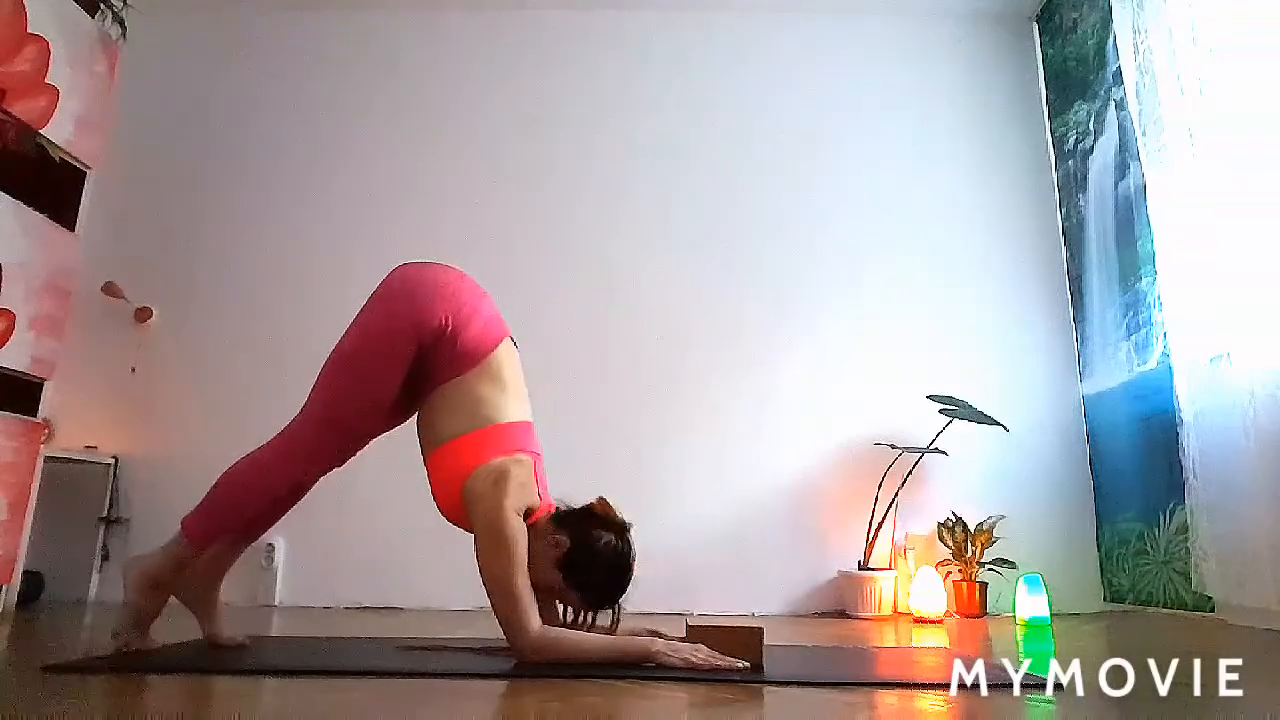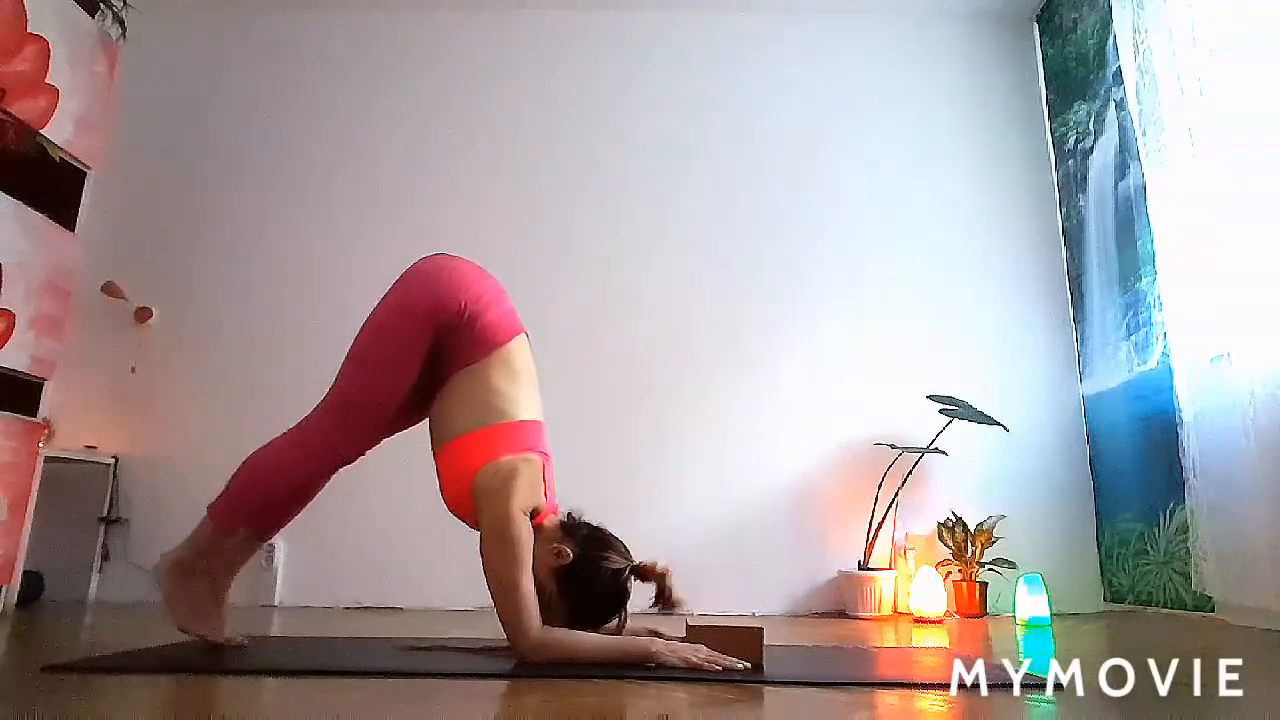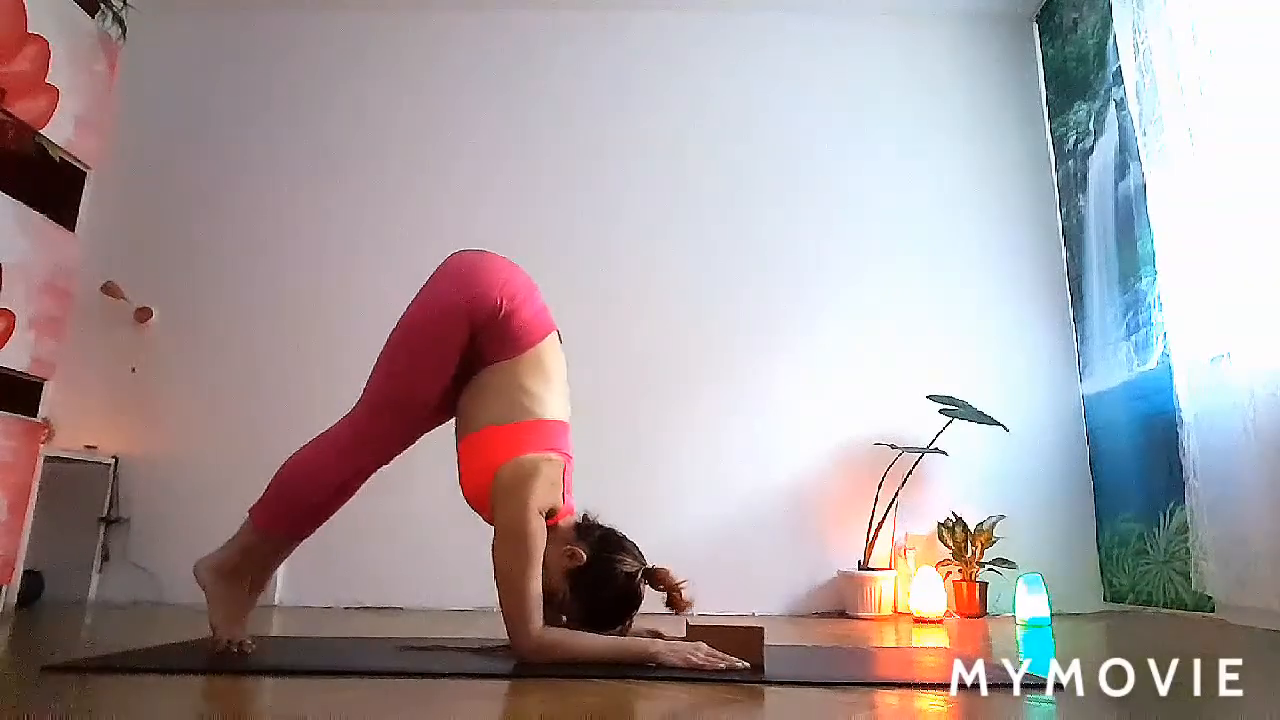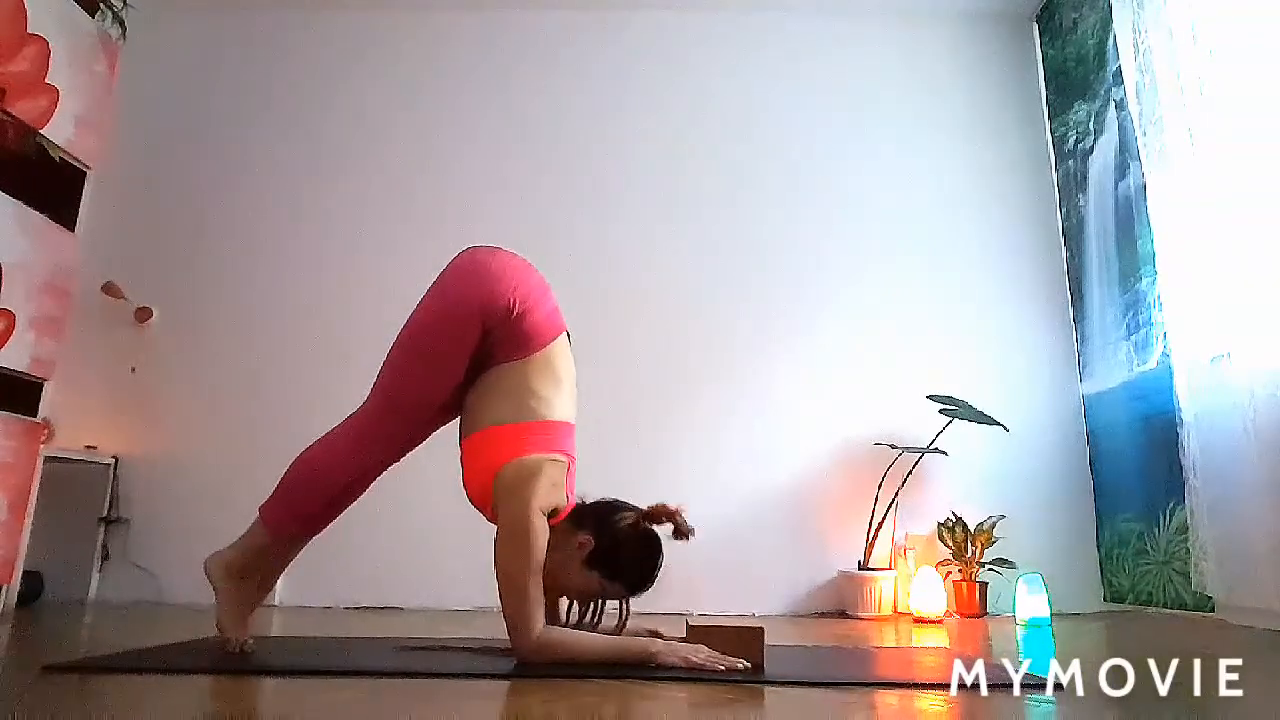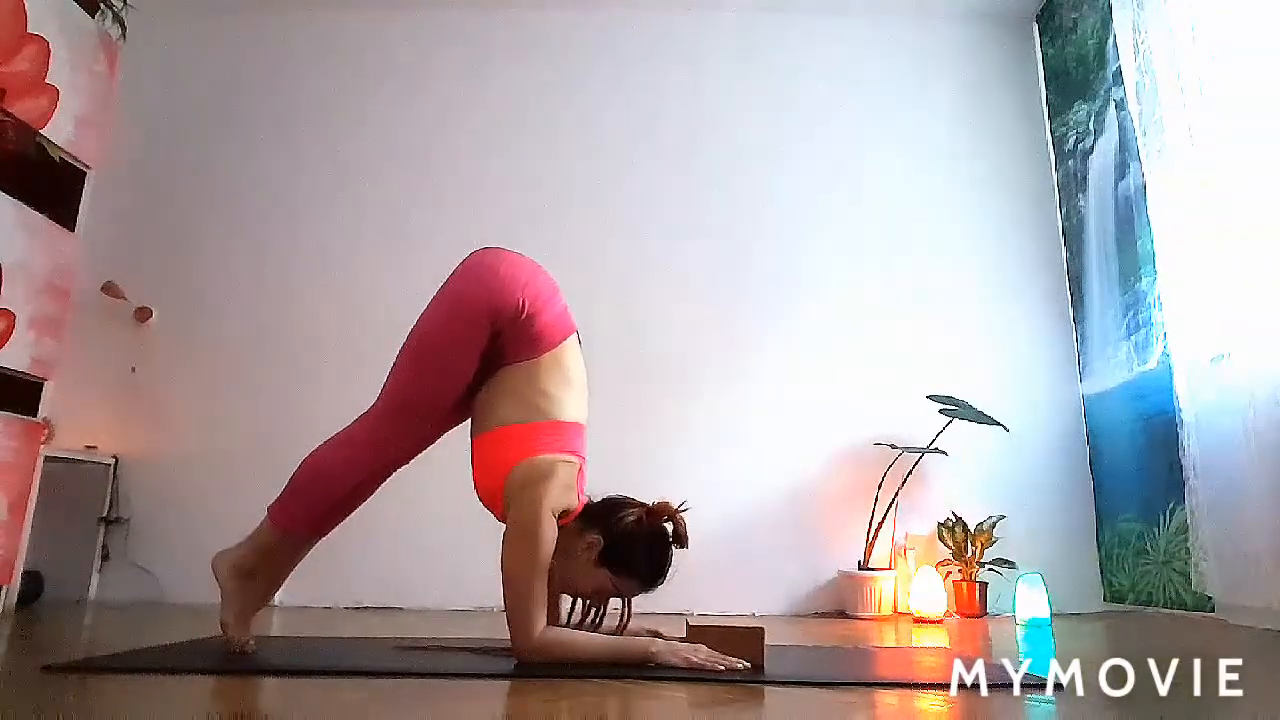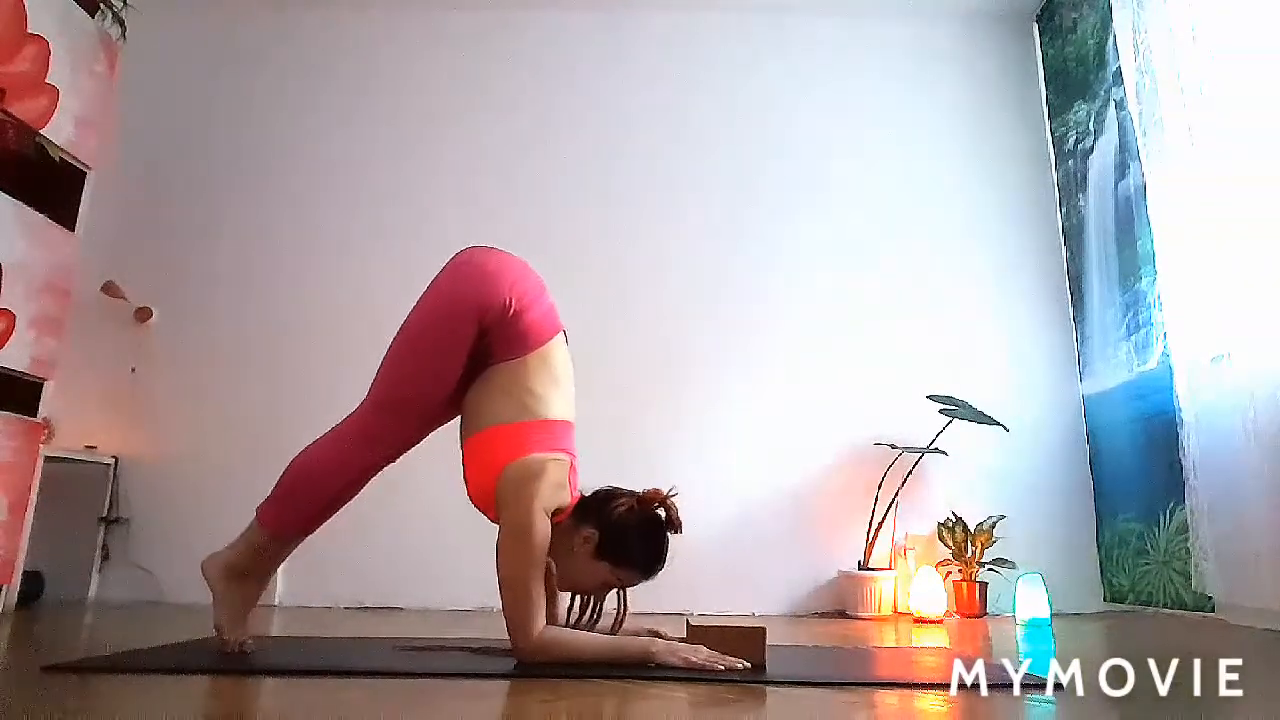
dt=0.5s
person 1, frame 1
left shoulder: (530, 508)
right shoulder: (503, 501)
left elbow: (536, 627)
right elbow: (528, 642)
left wrist: (626, 634)
right wrist: (644, 648)
left hip: (441, 329)
right hip: (425, 309)
left knee: (319, 452)
right knee: (309, 447)
left ankle: (202, 577)
right ankle: (164, 568)
person 1, frame 2
right shoulder: (510, 497)
right elbow: (529, 642)
left wrist: (623, 633)
right wrist: (646, 648)
left hip: (459, 322)
right hip: (443, 299)
left knee: (334, 447)
right knee: (328, 437)
left ankle: (213, 572)
right ankle: (190, 559)
person 1, frame 3
right shoulder: (528, 498)
right elbow: (529, 641)
left wrist: (627, 634)
right wrist: (648, 649)
left hip: (491, 321)
left knee: (370, 447)
right knee: (365, 439)
left ankle: (251, 572)
right ankle: (233, 564)
person 1, frame 4
right shoulder: (532, 498)
right elbow: (530, 643)
left wrist: (626, 635)
right wrist: (649, 649)
left hip: (504, 311)
left knee: (377, 444)
right knee: (373, 437)
left ankle: (254, 571)
right ankle: (242, 562)
person 1, frame 5
right shoulder: (544, 496)
right elbow: (529, 642)
left wrist: (621, 634)
right wrist: (649, 649)
left hip: (512, 316)
left knee: (390, 445)
right knee: (385, 436)
right ankle: (251, 561)
person 1, frame 6
right shoulder: (535, 498)
right elbow: (530, 642)
left wrist: (625, 635)
right wrist: (649, 649)
left hip: (500, 314)
left knee: (377, 443)
left ankle: (252, 569)
right ankle: (240, 562)
